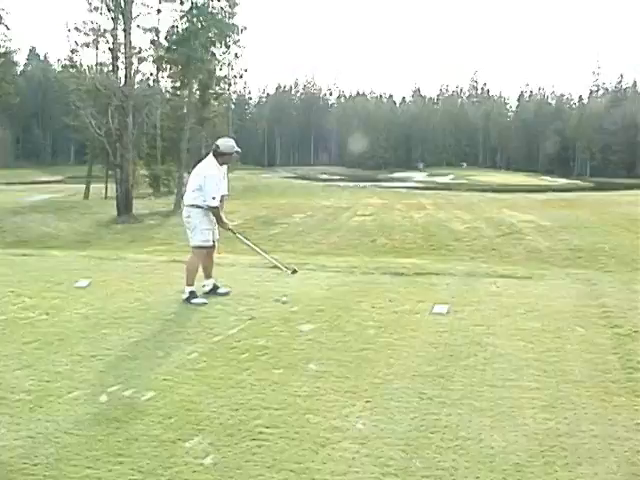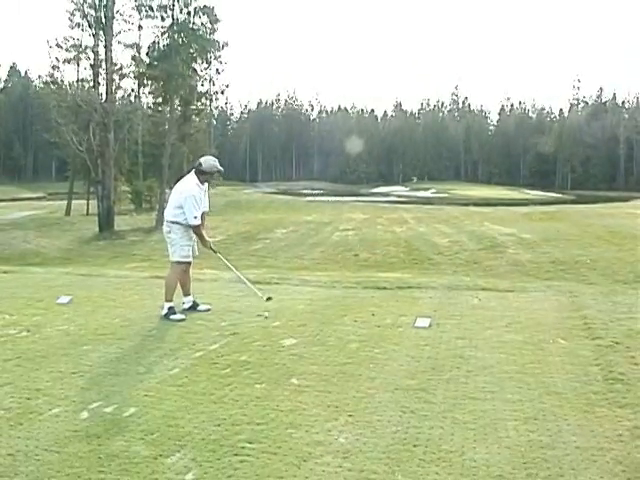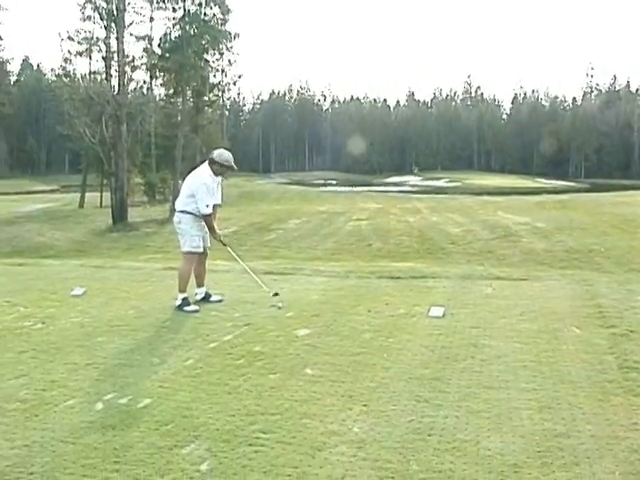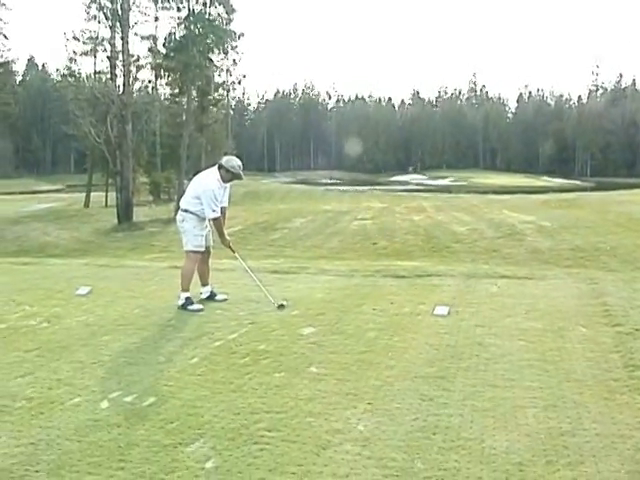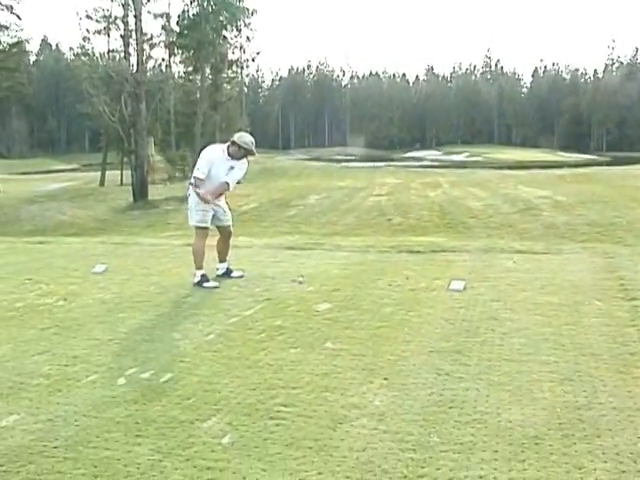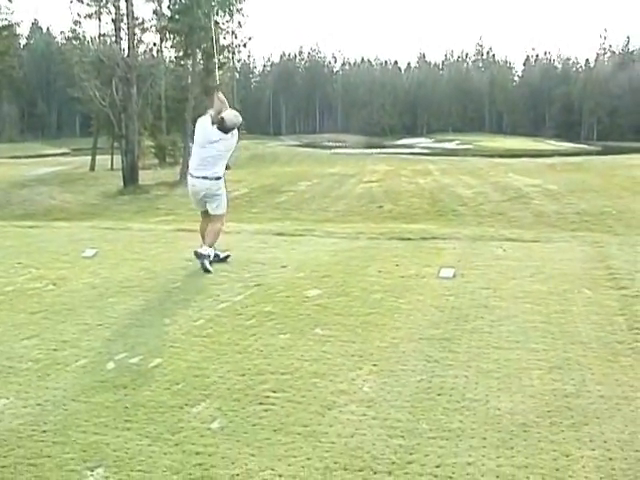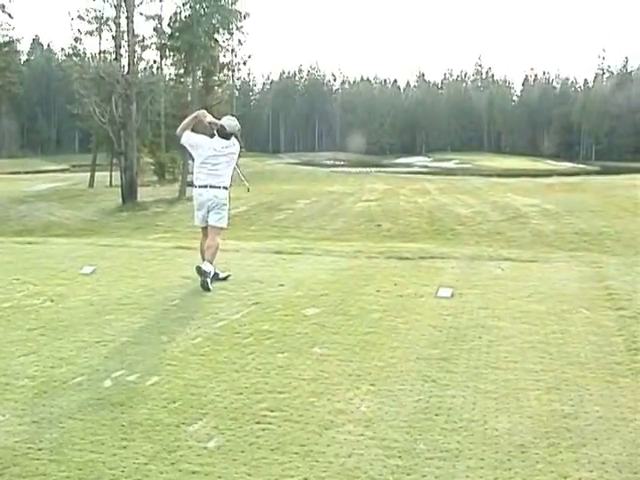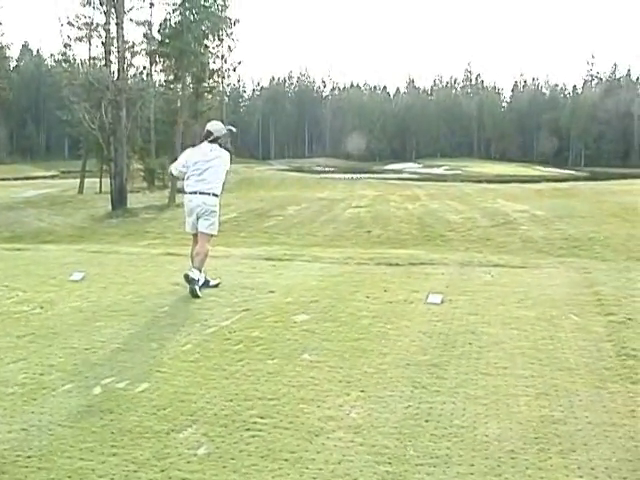
dt=0.7s
person 1, frame 1
left shoulder: (219, 166)
right shoulder: (210, 171)
left elbow: (220, 194)
right elbow: (213, 202)
left wrist: (221, 217)
right wrist: (222, 221)
left hip: (206, 212)
right hip: (196, 212)
left knee: (210, 248)
right knee: (199, 251)
left ankle: (209, 285)
right ankle: (188, 292)
person 1, frame 2
left shoulder: (202, 183)
right shoulder: (190, 189)
left elbow: (203, 210)
right elbow: (194, 221)
left wrist: (203, 233)
right wrist: (203, 239)
left hip: (186, 227)
right hip: (176, 228)
left knee: (186, 266)
right knee: (177, 267)
left ankle: (188, 302)
right ankle: (168, 308)
person 1, frame 3
left shoulder: (216, 176)
right shoulder: (203, 180)
left elbow: (215, 203)
right elbow: (206, 211)
left wrist: (213, 226)
right wrist: (213, 231)
left hip: (198, 218)
right hip: (187, 219)
left knee: (202, 256)
right knee: (190, 258)
left ankle: (201, 293)
right ankle: (181, 299)
person 1, frame 4
left shoulder: (223, 179)
right shoulder: (210, 184)
left elbow: (223, 207)
right elbow: (215, 215)
left wrist: (223, 231)
right wrist: (223, 237)
left hip: (201, 218)
right hip: (190, 218)
left knee: (205, 254)
right knee: (193, 257)
left ankle: (206, 292)
right ankle: (184, 298)
person 1, frame 5
left shoulder: (242, 164)
right shoulder: (212, 151)
left elbow: (227, 184)
right elbow: (198, 176)
left wrist: (211, 195)
right wrist: (200, 193)
left hip: (217, 198)
right hip: (198, 195)
left knee: (227, 233)
right knee: (201, 235)
left ankle: (222, 267)
right ankle: (199, 276)
person 1, frame 6
left shoulder: (203, 127)
right shoulder: (230, 139)
left elbow: (212, 114)
right elbow: (225, 111)
left wrist: (215, 99)
right wrist: (218, 96)
left hip: (194, 181)
right hip: (213, 183)
left knee: (206, 217)
right knee: (217, 221)
left ankle: (209, 252)
right ankle: (206, 251)
person 1, frame 7
left shoulder: (203, 143)
right shoulder: (234, 146)
left elbow: (180, 132)
right elbow: (227, 133)
left wrist: (197, 115)
right wrist: (213, 121)
left hip: (200, 192)
right hip: (219, 193)
left knee: (205, 233)
right knee: (214, 234)
left ankle: (209, 270)
right ankle: (206, 267)
person 1, frame 8
left shoulder: (191, 153)
right shoulder: (224, 156)
left elbow: (174, 171)
left wrist: (180, 160)
left hip: (191, 198)
right hip: (210, 200)
left knee: (196, 240)
right knee: (204, 241)
left ankle: (200, 278)
right ankle: (195, 274)
